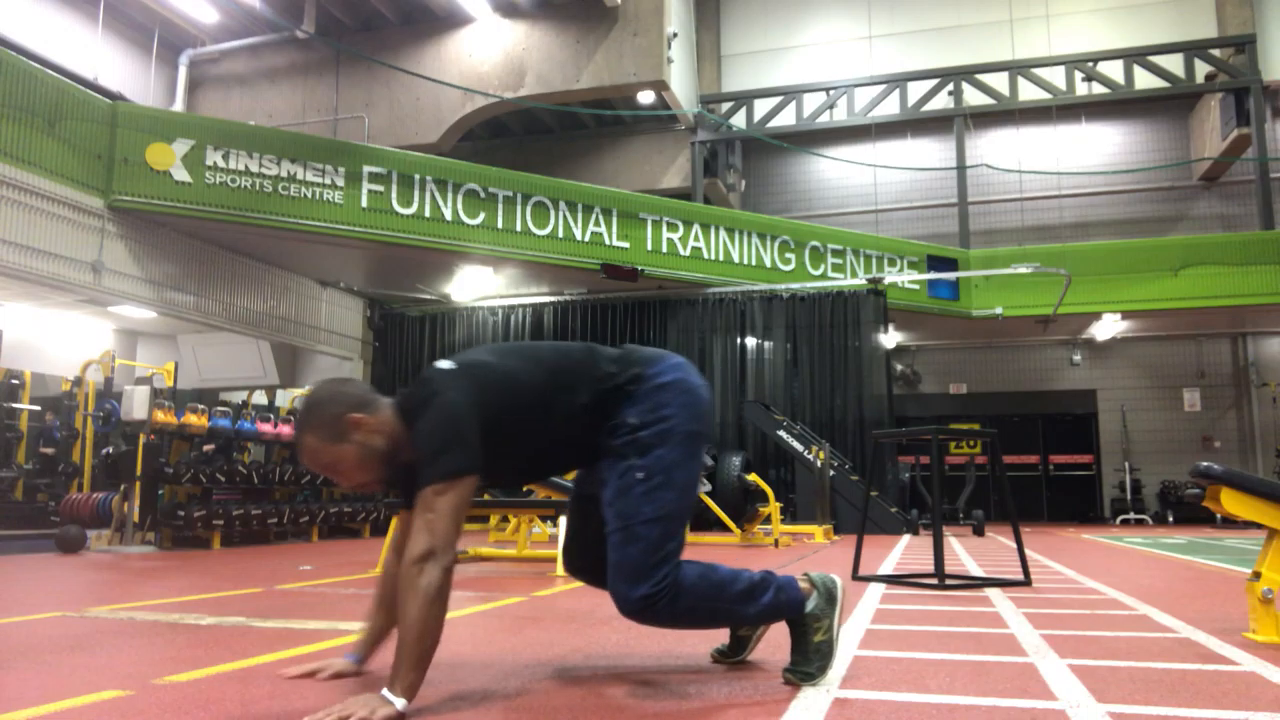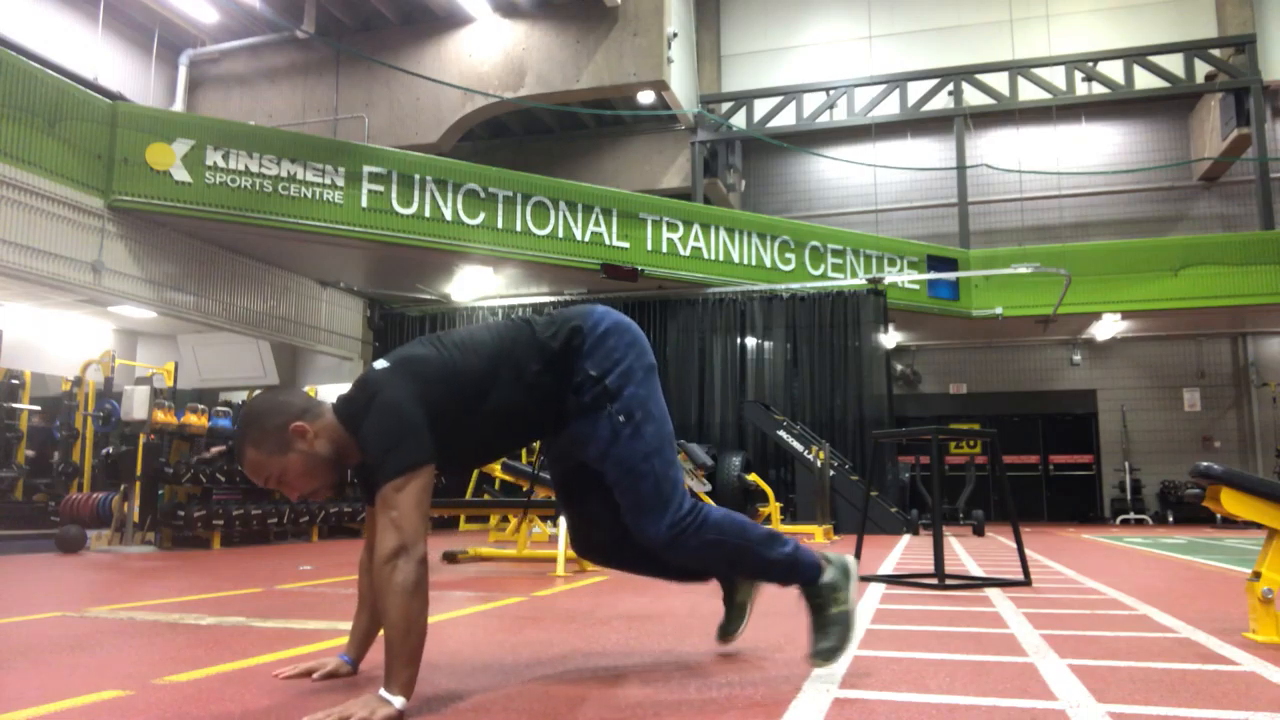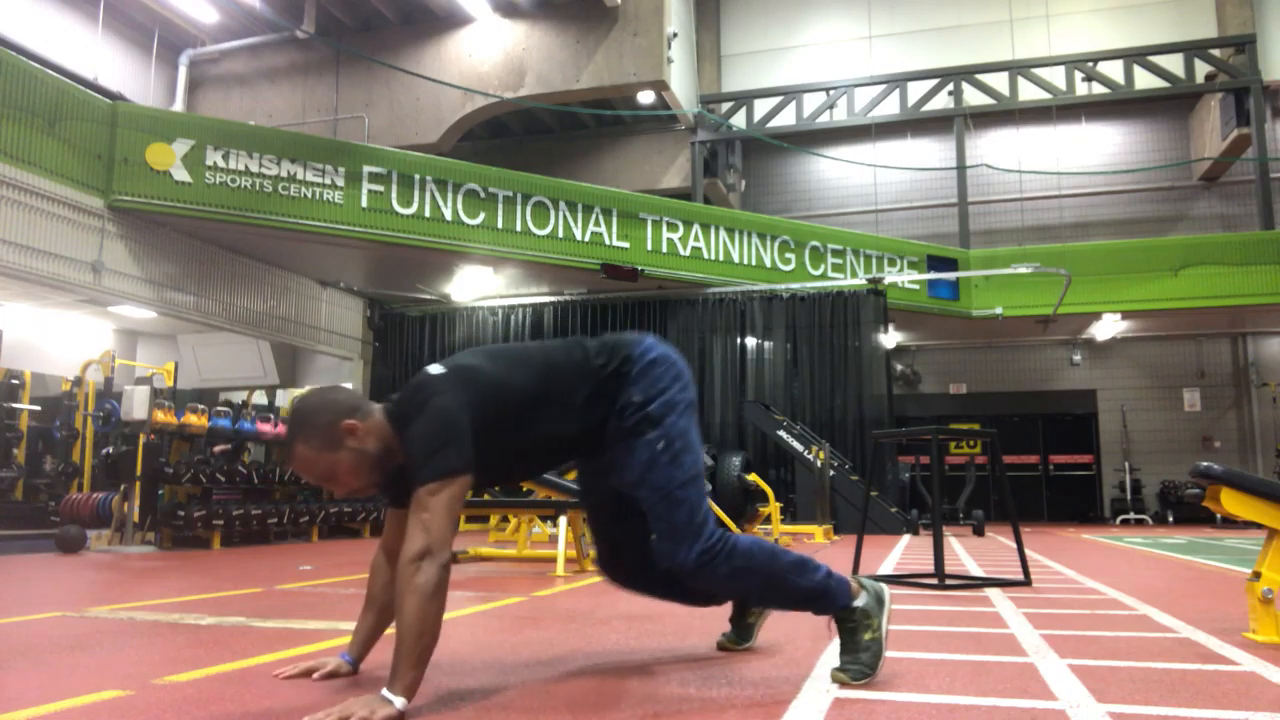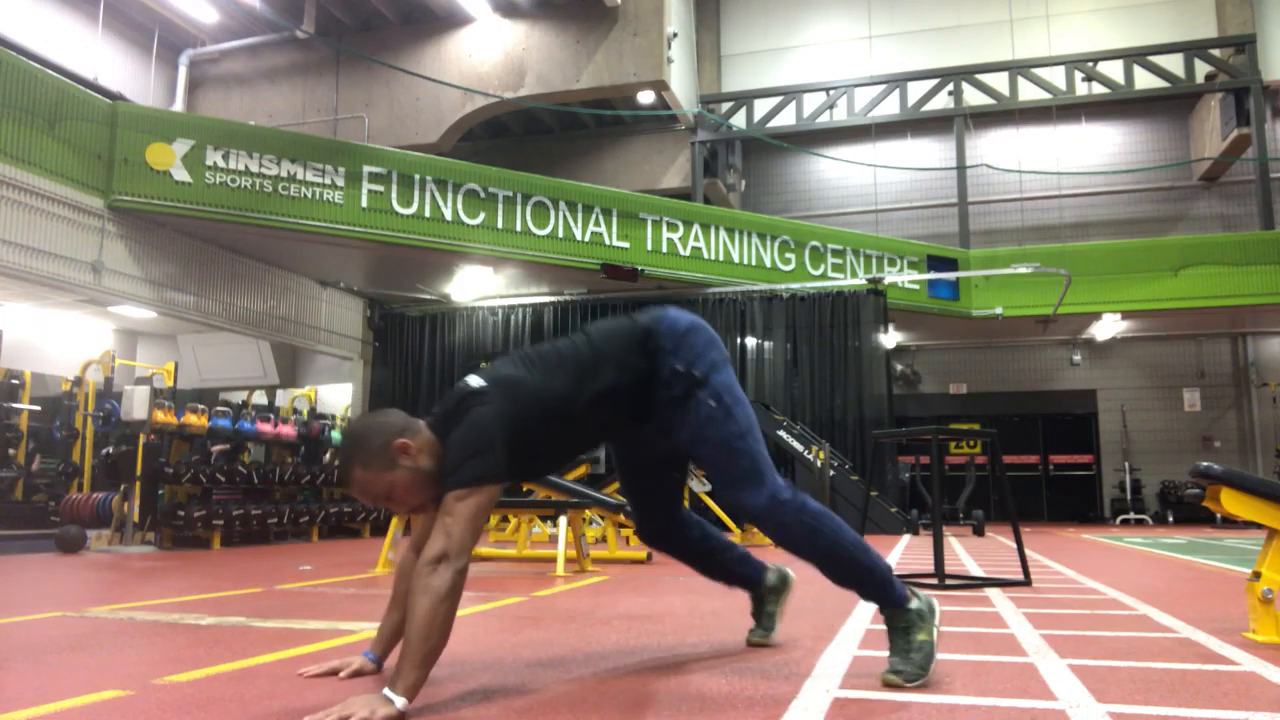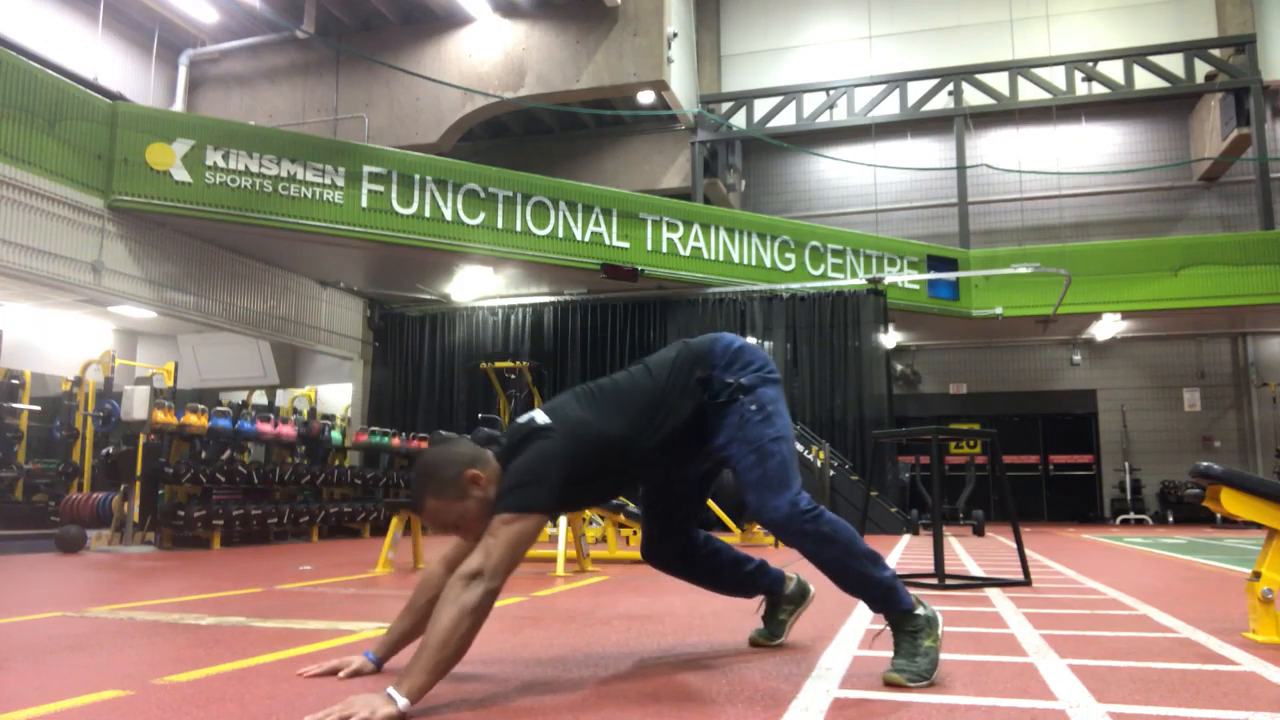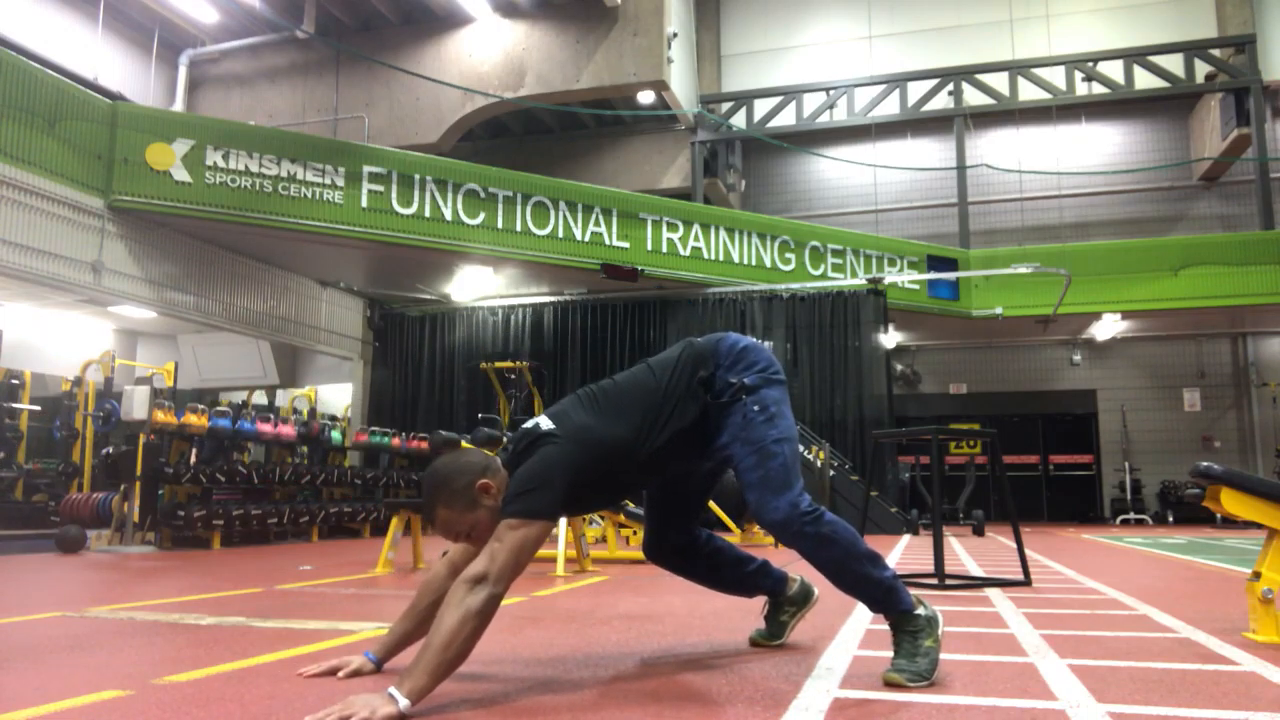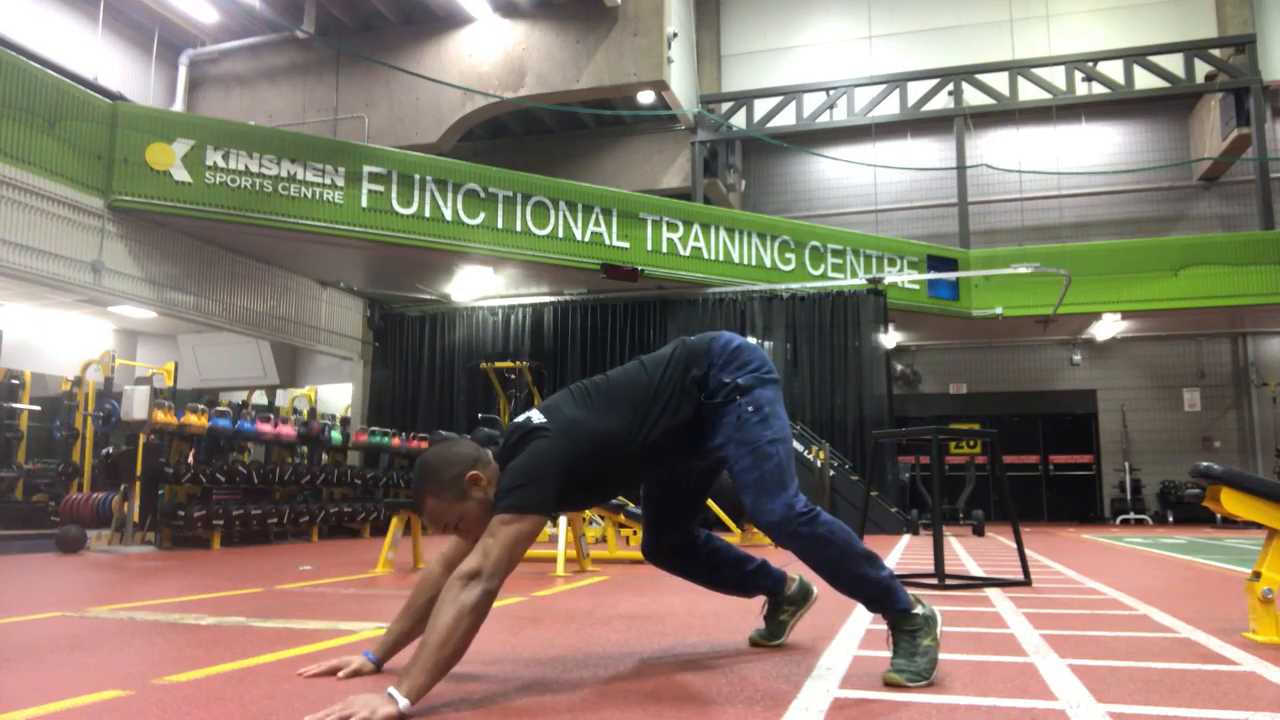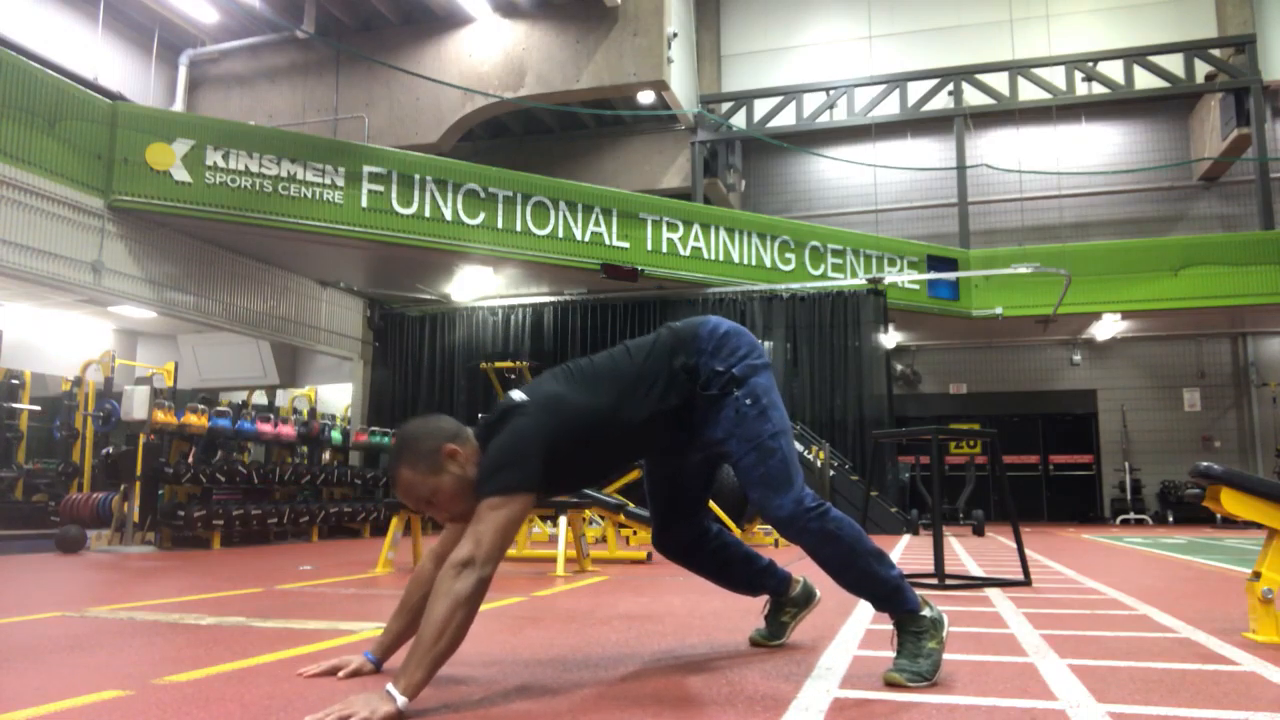
dt=0.3s
person 1, frame 1
left shoulder: (440, 412)
right shoulder: (416, 433)
left elbow: (430, 560)
right elbow: (407, 552)
right wrist: (359, 654)
left hip: (657, 402)
right hip: (619, 425)
left knee: (641, 590)
right knee: (589, 561)
left ankle: (802, 598)
right ankle: (750, 606)
person 1, frame 2
left shoulder: (386, 411)
right shoulder: (364, 438)
left elbow: (403, 557)
right elbow: (377, 551)
right wrist: (352, 655)
left hip: (595, 355)
right hip: (566, 396)
left knee: (665, 521)
right knee: (599, 540)
left ankle: (822, 577)
right ankle: (728, 572)
person 1, frame 3
left shoulder: (434, 419)
right shoulder: (403, 444)
left elbow: (426, 560)
right elbow: (393, 556)
right wrist: (352, 655)
left hip: (638, 384)
right hip: (604, 423)
left knee: (692, 549)
right knee: (627, 563)
left ankle: (854, 600)
right ankle: (746, 598)
person 1, frame 4
left shoulder: (473, 432)
right shoulder: (439, 440)
left elbow: (445, 564)
right elbow: (420, 554)
right wrist: (374, 654)
left hip: (672, 361)
right hip: (638, 398)
left knee: (758, 498)
right knee: (659, 524)
left ankle: (906, 609)
right ankle: (763, 585)
person 1, frame 5
left shoulder: (540, 463)
right shoulder: (515, 462)
left elbow: (476, 582)
right elbow: (449, 568)
right wrist: (376, 655)
left hip: (728, 379)
right hip: (687, 422)
left knee: (782, 510)
right knee: (666, 546)
left ankle: (911, 618)
right ankle: (780, 591)
person 1, frame 6
left shoulder: (546, 467)
right shoulder: (517, 471)
left elbow: (482, 586)
right elbow: (454, 571)
right wrist: (377, 654)
left hip: (734, 379)
right hip: (695, 418)
left knee: (783, 510)
right knee: (668, 544)
left ankle: (911, 617)
right ankle: (785, 592)
person 1, frame 7
left shoulder: (538, 460)
right shoulder: (502, 466)
left elbow: (476, 581)
right elbow: (447, 566)
right wrist: (376, 654)
left hip: (727, 378)
right hip: (689, 416)
left knee: (779, 512)
right knee: (667, 544)
left ankle: (909, 617)
right ankle: (784, 591)
person 1, frame 8
left shoulder: (514, 445)
right shoulder: (481, 452)
left elbow: (471, 568)
right elbow: (441, 561)
right wrist: (376, 654)
left hip: (716, 365)
right hip: (679, 405)
left knee: (787, 505)
right knee: (678, 536)
left ankle: (916, 617)
right ankle: (787, 593)
